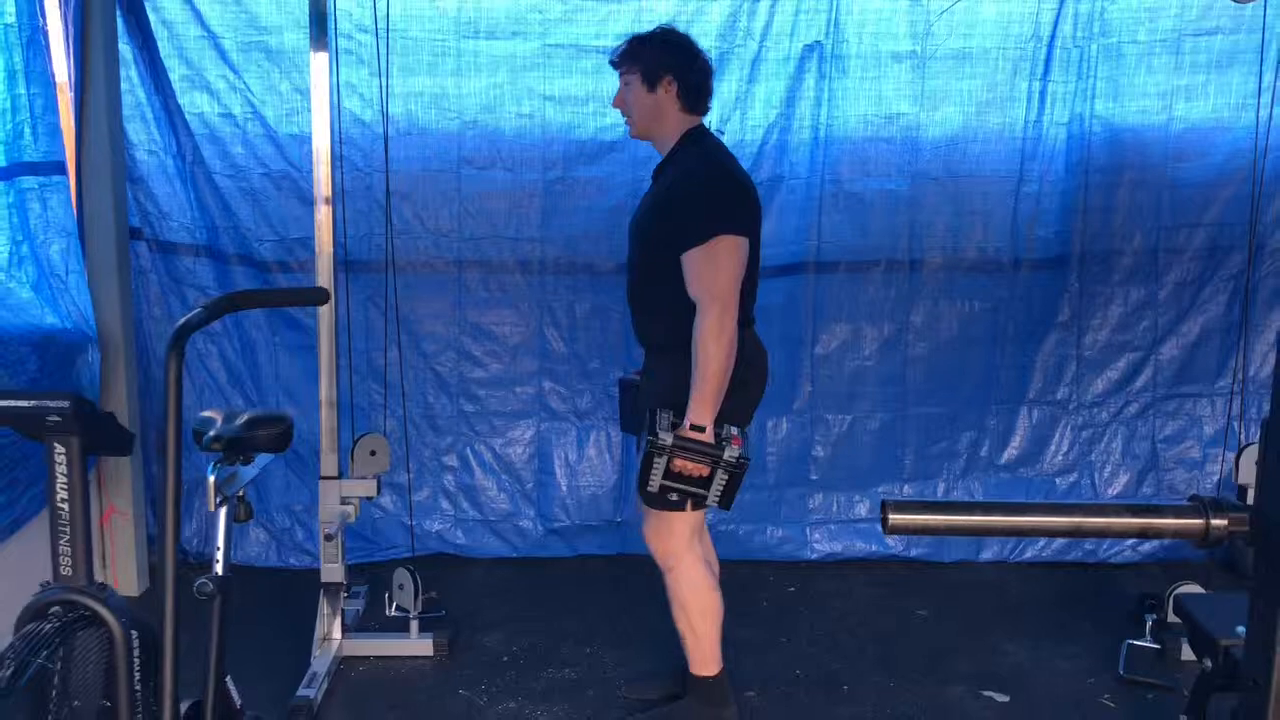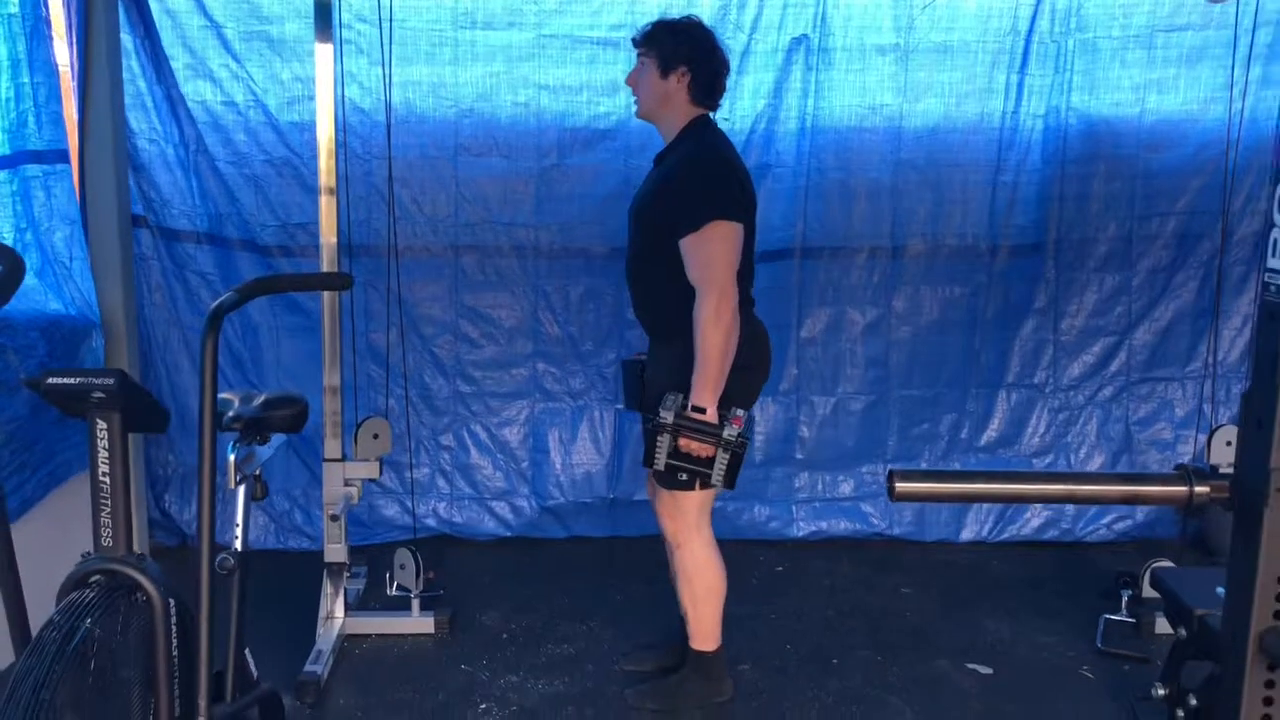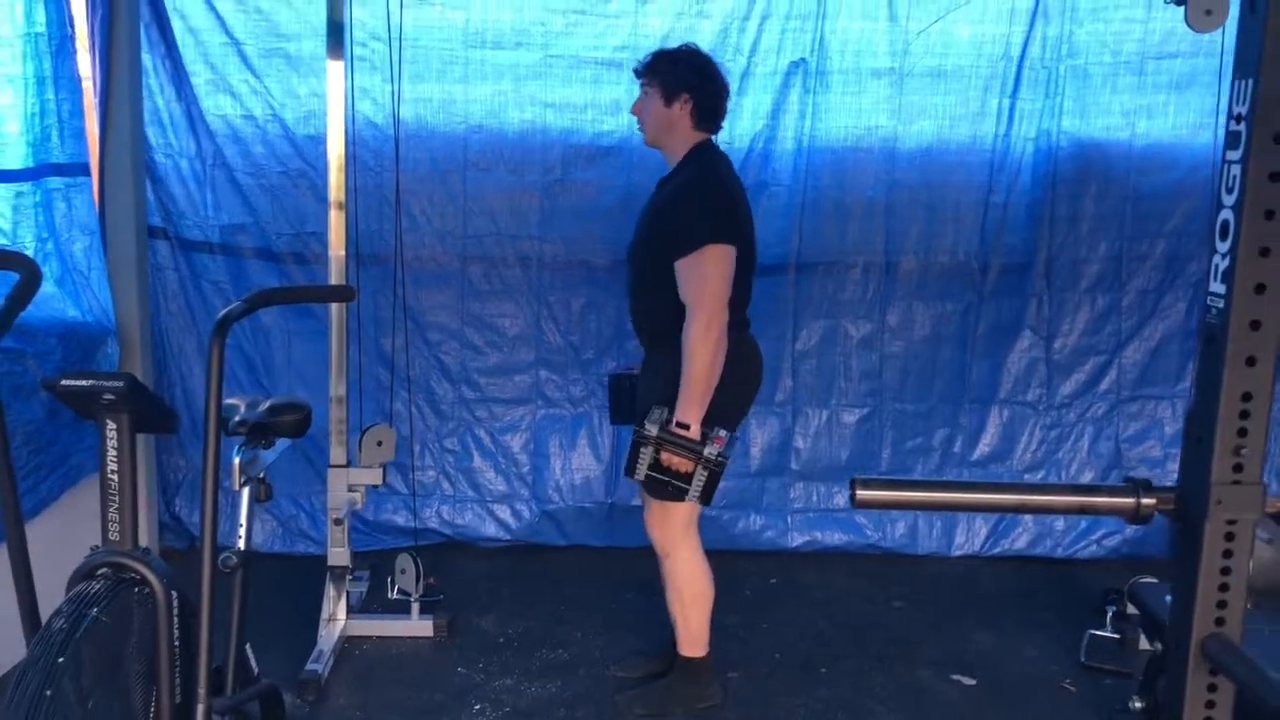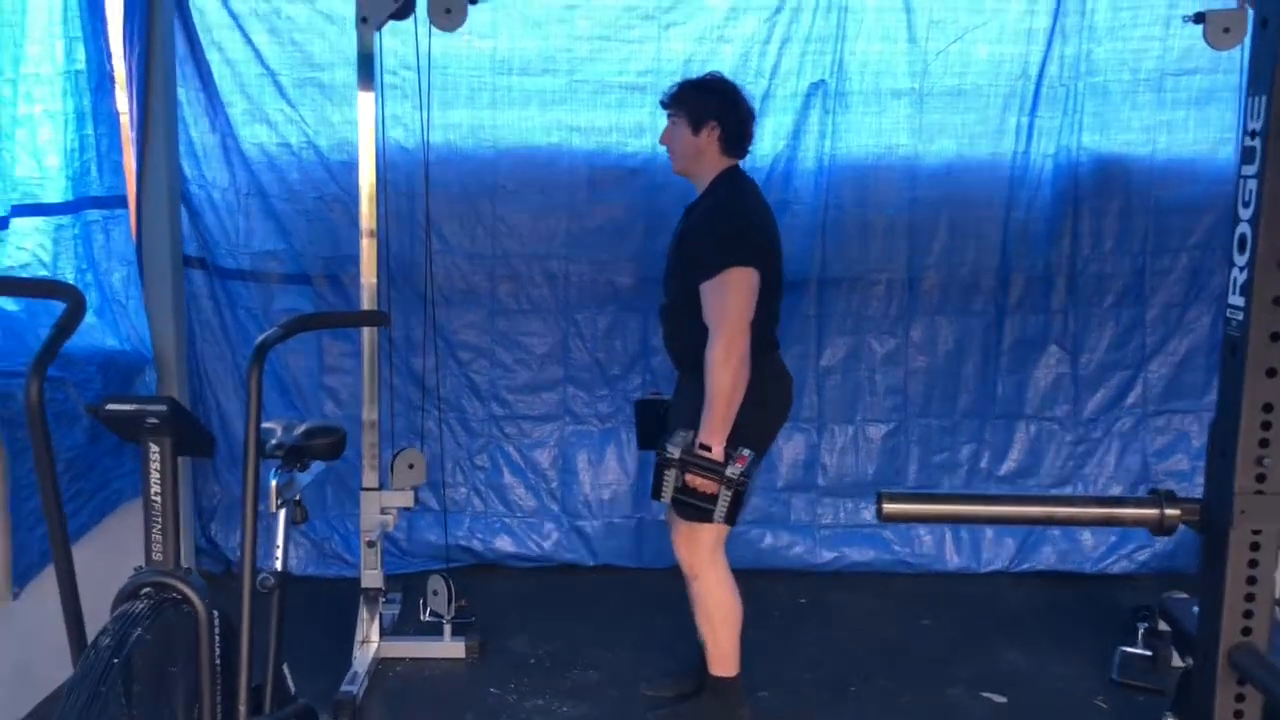
dt=0.7s
person 1, frame 1
left shoulder: (707, 178)
right shoulder: (681, 169)
left elbow: (718, 311)
left wrist: (699, 421)
left hip: (703, 379)
right hip: (678, 372)
left knee: (669, 537)
right knee: (682, 529)
person 1, frame 2
left shoulder: (703, 165)
right shoulder: (682, 156)
left elbow: (717, 295)
left wrist: (705, 400)
left hip: (707, 361)
right hip: (679, 354)
left knee: (682, 517)
right knee: (670, 504)
left ankle: (706, 669)
right ankle: (692, 640)
person 1, frame 3
left shoulder: (702, 189)
right shoulder: (690, 179)
left elbow: (707, 318)
left wrist: (689, 418)
right wrist: (660, 384)
left hip: (701, 375)
right hip: (677, 367)
left knee: (670, 524)
right knee: (664, 514)
right ankle: (683, 647)
person 1, frame 4
left shoulder: (727, 213)
right shoulder: (720, 204)
left elbow: (730, 338)
left wrist: (711, 439)
right wrist: (693, 413)
left hip: (732, 399)
right hip: (712, 391)
left knee: (697, 545)
right knee: (689, 532)
right ankle: (713, 667)
